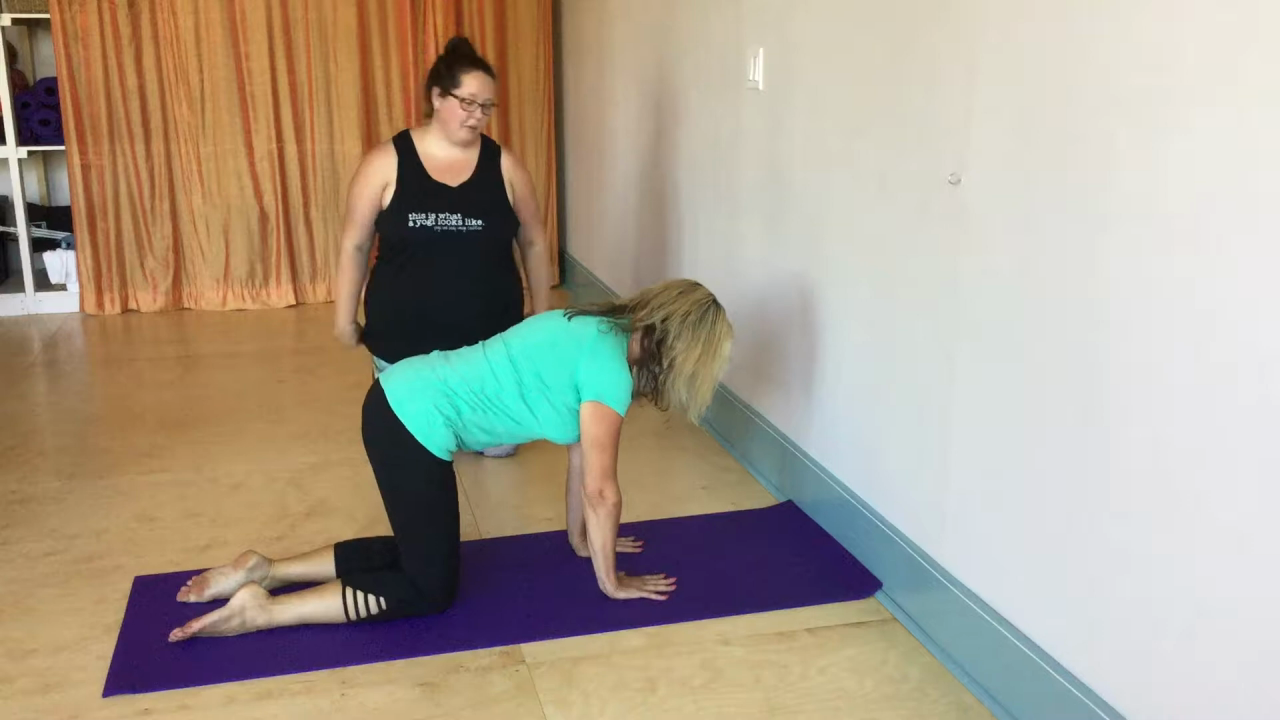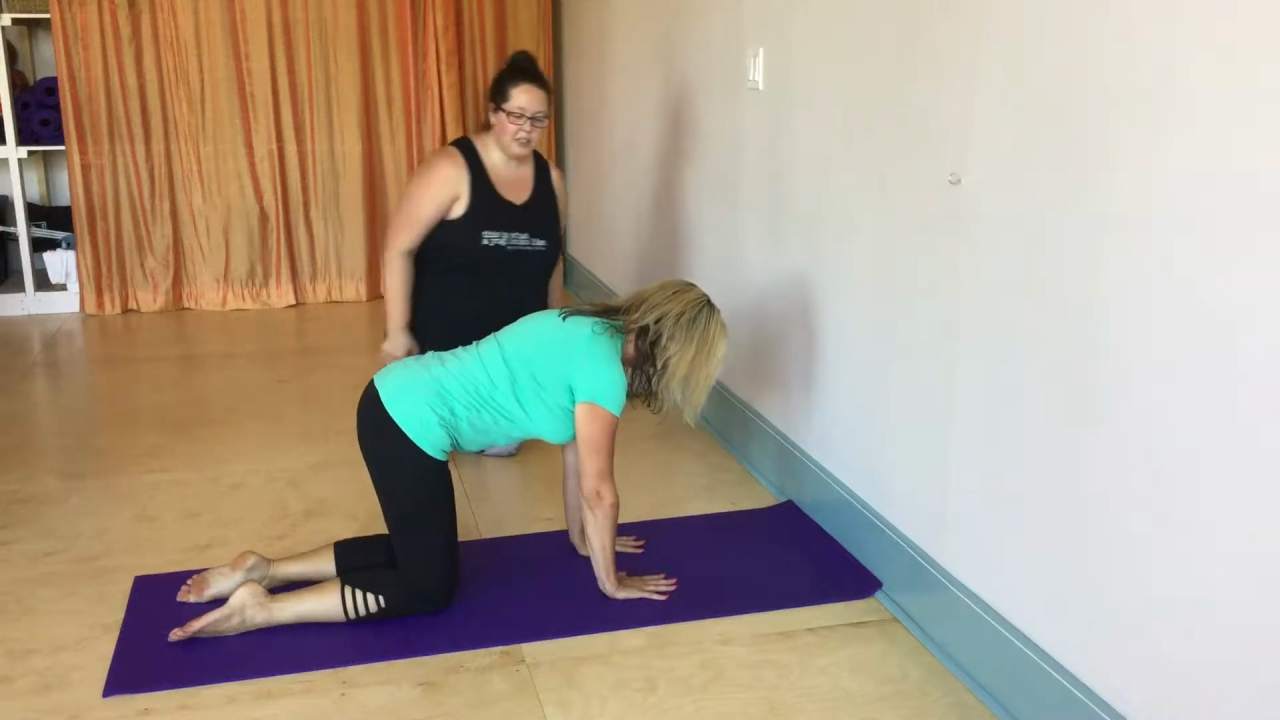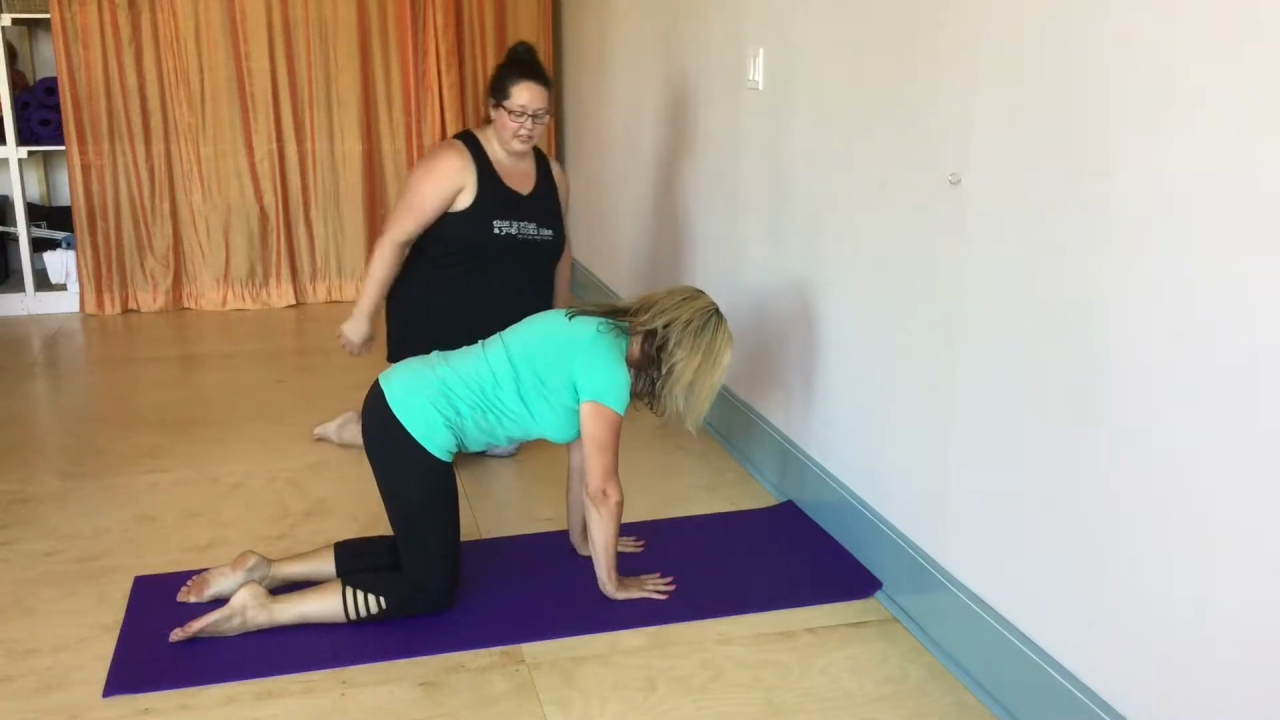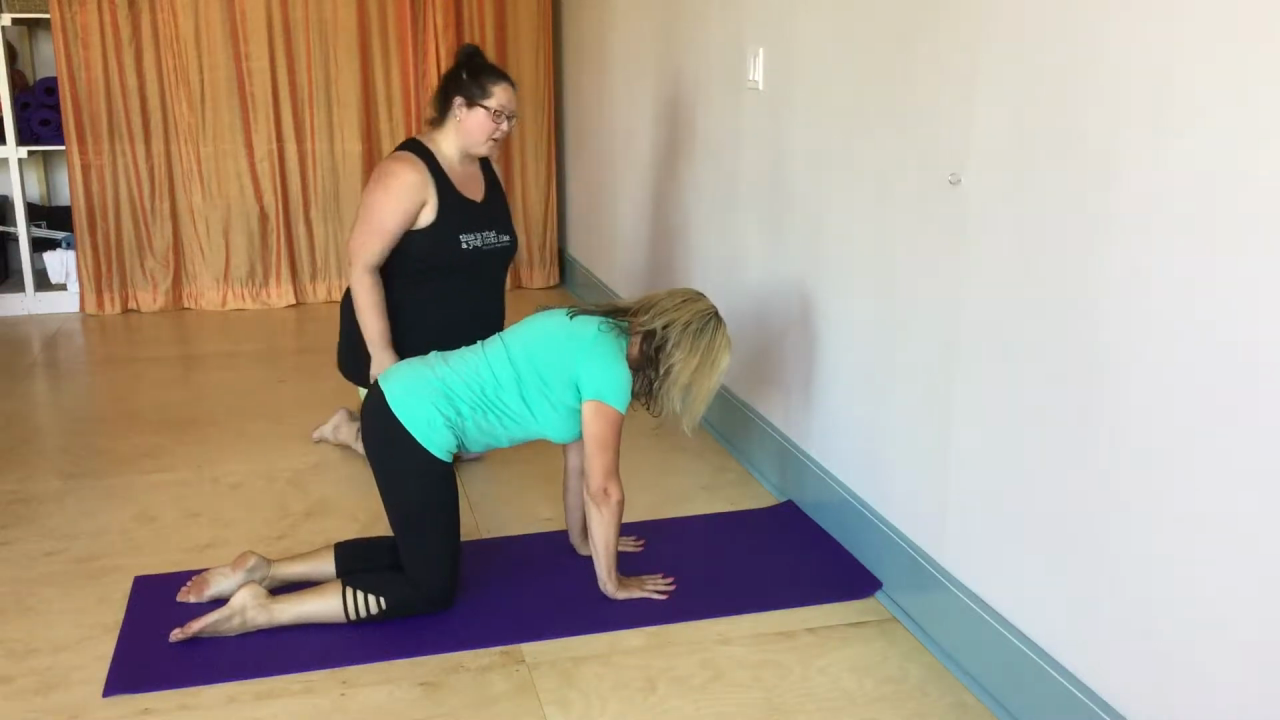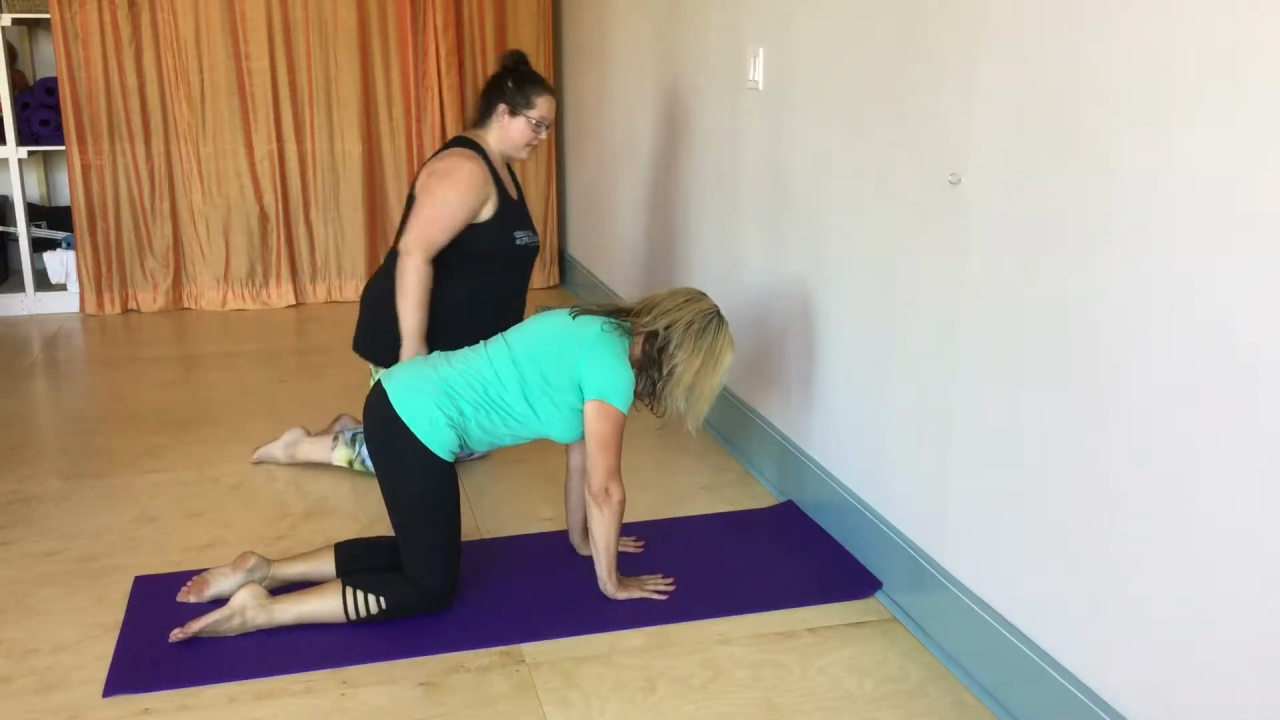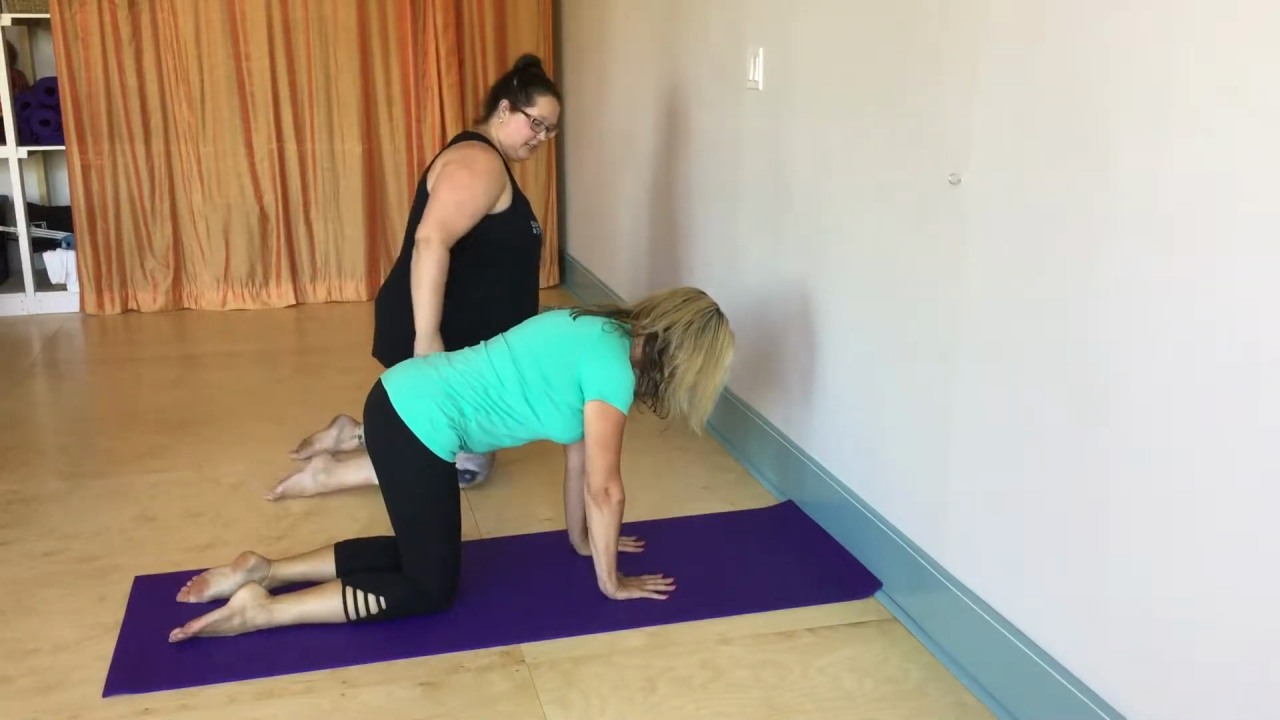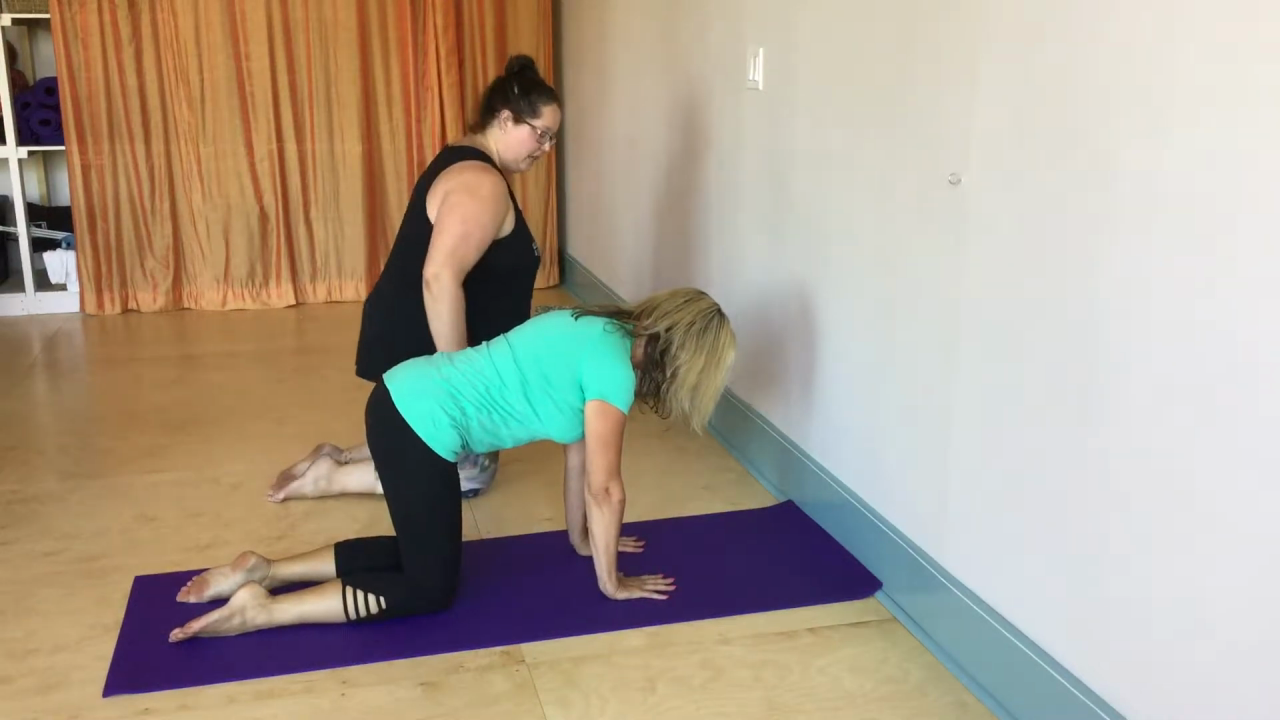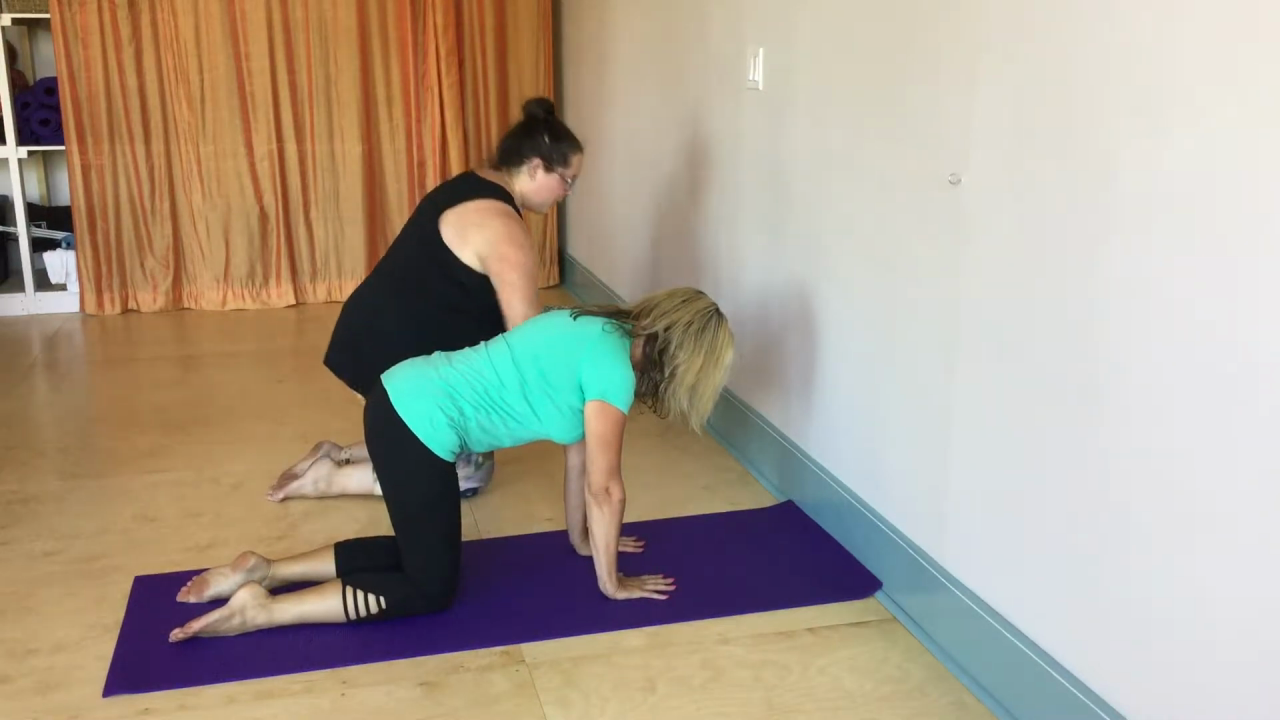
dt=0.5s
person 1, frame 1
left shoulder: (599, 335)
right shoulder: (611, 368)
left elbow: (580, 455)
right elbow: (601, 490)
left wrist: (581, 539)
right wrist: (610, 581)
left hip: (401, 401)
right hip: (415, 424)
left knee: (420, 553)
right knee: (431, 590)
left ankle: (262, 570)
right ankle: (259, 611)
person 1, frame 2
left shoulder: (594, 333)
right shoulder: (604, 367)
left elbow: (573, 451)
right elbow: (598, 489)
left wrist: (582, 538)
right wrist: (612, 581)
left hip: (394, 401)
right hip: (408, 423)
left knee: (418, 549)
right knee: (431, 588)
left ankle: (262, 570)
right ankle: (260, 609)
person 1, frame 3
left shoulder: (598, 333)
right shoulder: (608, 366)
left elbow: (580, 455)
right elbow: (602, 488)
left wrist: (582, 538)
right wrist: (611, 581)
left hip: (401, 401)
right hip: (414, 423)
left knee: (420, 551)
right knee: (431, 587)
left ankle: (262, 570)
right ankle: (259, 610)
person 1, frame 4
left shoulder: (598, 332)
right shoulder: (610, 365)
left elbow: (577, 453)
right elbow: (603, 487)
left wrist: (582, 539)
right wrist: (611, 581)
left hip: (400, 400)
right hip: (414, 423)
left knee: (421, 553)
right knee: (432, 589)
left ankle: (262, 570)
right ankle: (261, 609)
person 1, frame 5
left shoulder: (598, 333)
right shoulder: (612, 366)
left elbow: (579, 453)
right elbow: (604, 487)
left wrist: (582, 538)
right wrist: (611, 581)
left hip: (404, 400)
right hip: (416, 422)
left knee: (419, 552)
right knee: (431, 588)
left ankle: (263, 570)
right ankle: (259, 609)
person 1, frame 6
left shoulder: (602, 334)
right shoulder: (613, 366)
left elbow: (578, 455)
right elbow: (603, 488)
left wrist: (581, 538)
right wrist: (611, 581)
left hip: (402, 399)
right hip: (417, 423)
left knee: (421, 553)
right knee: (432, 589)
left ankle: (262, 570)
right ankle: (259, 610)
person 1, frame 7
left shoulder: (602, 335)
right shoulder: (614, 366)
left elbow: (578, 451)
right elbow: (604, 487)
left wrist: (581, 538)
right wrist: (611, 581)
left hip: (406, 400)
right hip: (420, 423)
left knee: (421, 552)
right knee: (431, 588)
left ankle: (263, 570)
right ankle: (260, 609)
person 1, frame 8
left shoulder: (602, 334)
right shoulder: (614, 367)
left elbow: (579, 452)
right elbow: (604, 487)
left wrist: (582, 538)
right wrist: (611, 581)
left hip: (402, 400)
right hip: (418, 423)
left knee: (422, 552)
right knee: (431, 588)
left ankle: (262, 570)
right ankle: (260, 609)
person 2, frame 1
left shoulder: (504, 165)
right shoulder: (387, 162)
left elbow: (534, 241)
right elbow: (355, 244)
left wrist: (543, 314)
right wrist: (344, 315)
left hip: (489, 337)
right hip: (405, 338)
left knee: (498, 445)
person 2, frame 2
left shoulder: (551, 179)
right shoulder: (451, 169)
left elbow: (552, 261)
right elbow: (399, 249)
right wrist: (397, 330)
right hip: (438, 338)
left knee: (502, 444)
person 2, frame 3
left shoulder: (551, 173)
right shoulder: (454, 162)
left elbow: (557, 252)
right elbow: (394, 240)
right wrist: (362, 316)
right hip: (436, 335)
left knee: (502, 445)
right ankle: (353, 428)
person 2, frame 4
left shoulder: (486, 170)
right shoulder: (408, 173)
right elbow: (362, 266)
left wrist: (493, 342)
right wrist: (380, 352)
left hip: (465, 352)
right hip: (405, 354)
person 2, frame 5
left shoulder: (499, 169)
right shoulder: (464, 169)
right elbow: (413, 252)
right wrist: (412, 347)
left hip: (463, 345)
right hip: (415, 343)
left ankle: (356, 430)
person 2, frame 6
left shoulder: (486, 160)
right shoulder: (478, 161)
right elbow: (430, 241)
right wrist: (427, 337)
left hip: (463, 339)
right hip: (446, 342)
right knee: (468, 462)
left ankle: (352, 433)
right ankle: (331, 470)
person 2, frame 7
left shoulder: (464, 161)
right shoulder: (481, 184)
right elbow: (440, 278)
left hip: (410, 341)
right hip: (421, 352)
right knee: (471, 473)
left ankle: (337, 457)
person 2, frame 8
left shoulder: (474, 186)
right shoulder: (501, 225)
left hip: (384, 343)
right hip: (398, 358)
right knee: (468, 473)
left ankle: (337, 457)
